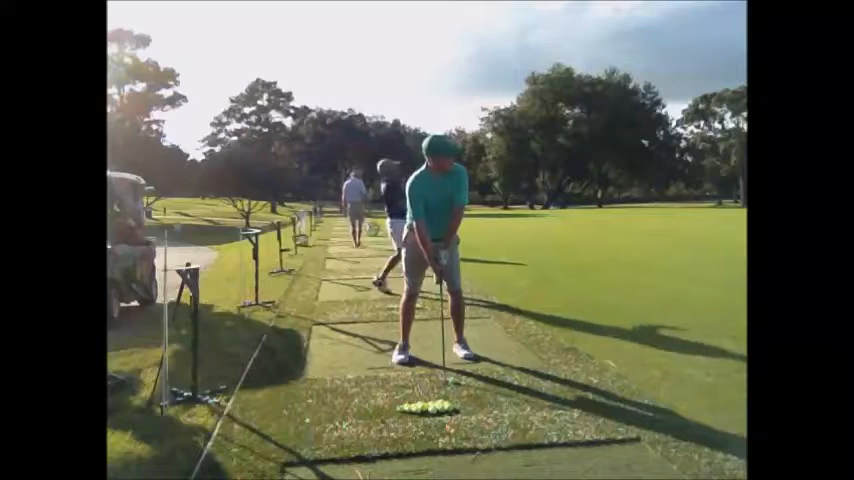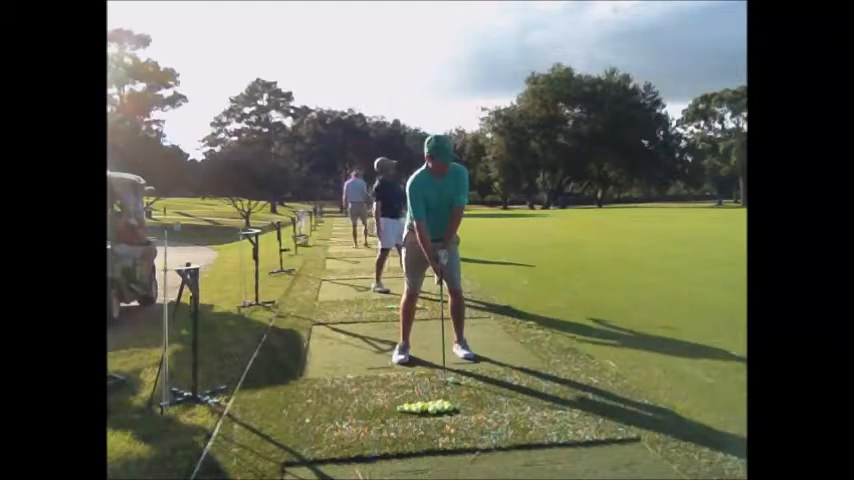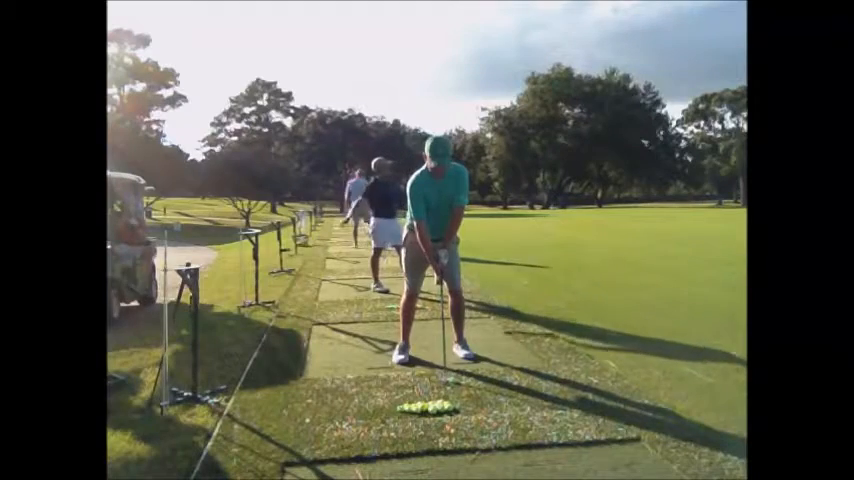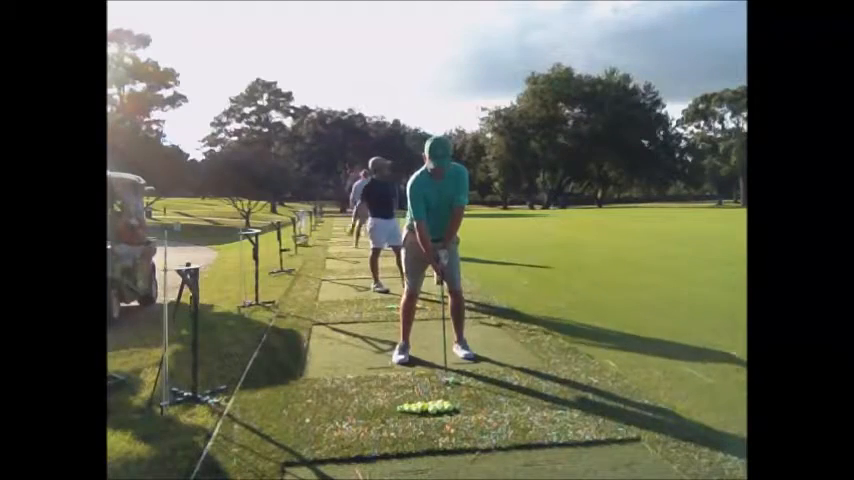
dt=0.2s
person 1, frame 1
left shoulder: (459, 173)
right shoulder: (415, 183)
left elbow: (458, 212)
right elbow: (420, 226)
left wrist: (445, 247)
right wrist: (431, 261)
left hip: (447, 240)
right hip: (417, 240)
left knee: (456, 291)
right knee: (411, 292)
left ankle: (460, 341)
right ankle: (403, 344)
person 1, frame 2
left shoulder: (459, 173)
right shoulder: (415, 183)
left elbow: (457, 212)
right elbow: (420, 226)
left wrist: (444, 247)
right wrist: (432, 261)
left hip: (447, 240)
right hip: (417, 240)
left knee: (456, 291)
right knee: (411, 292)
left ankle: (459, 341)
right ankle: (403, 344)
person 1, frame 3
left shoulder: (460, 173)
right shoulder: (416, 183)
left elbow: (458, 212)
right elbow: (420, 225)
left wrist: (444, 247)
right wrist: (432, 260)
left hip: (447, 240)
right hip: (417, 240)
left knee: (456, 290)
right knee: (411, 292)
left ankle: (459, 341)
right ankle: (403, 344)
person 1, frame 4
left shoulder: (460, 173)
right shoulder: (416, 183)
left elbow: (458, 212)
right elbow: (420, 226)
left wrist: (445, 247)
right wrist: (432, 260)
left hip: (447, 240)
right hip: (417, 240)
left knee: (456, 291)
right knee: (411, 292)
left ankle: (459, 341)
right ankle: (403, 344)
person 2, frame 1
left shoulder: (393, 184)
right shoulder: (389, 187)
right elbow: (401, 204)
left hip: (402, 220)
right hip: (396, 221)
right knee: (401, 253)
right ankle: (380, 279)
person 2, frame 2
left shoulder: (392, 183)
right shoulder: (380, 186)
left elbow: (401, 199)
right elbow: (376, 207)
right wrist: (377, 226)
left hip: (397, 220)
right hip: (386, 221)
left knee: (402, 250)
right knee: (384, 252)
right ankle: (377, 283)
person 2, frame 3
left shoulder: (392, 184)
right shoulder: (373, 185)
left elbow: (401, 200)
right elbow: (361, 201)
right wrist: (349, 215)
left hip: (393, 220)
right hip: (379, 221)
left knee: (401, 250)
right knee: (377, 251)
right ankle: (376, 282)
person 2, frame 4
left shoulder: (390, 183)
right shoulder: (370, 186)
left elbow: (394, 201)
right elbow: (361, 204)
left hip: (392, 220)
right hip: (377, 221)
left knee: (399, 250)
right knee: (376, 251)
right ankle: (376, 283)
